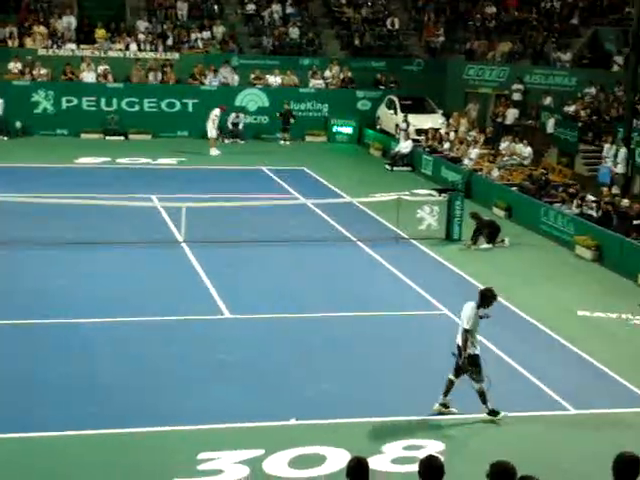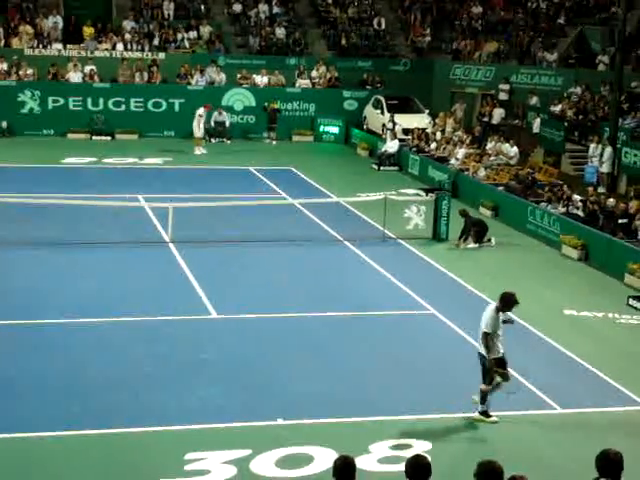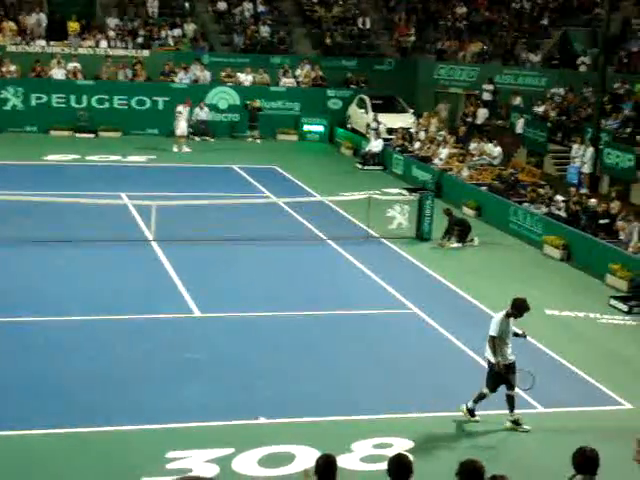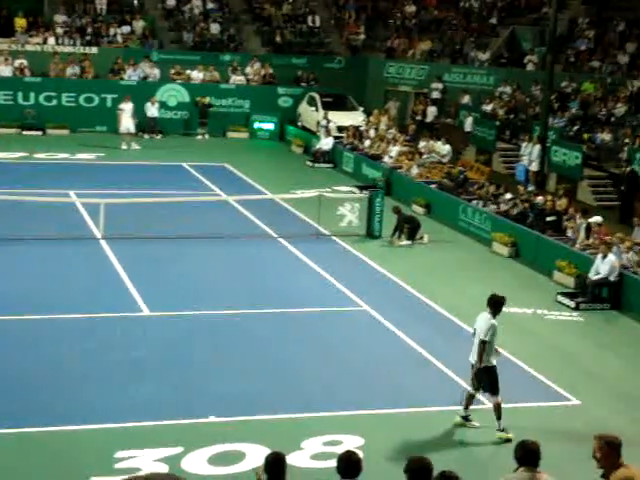
dt=0.4s
person 1, frame 1
left shoulder: (470, 305)
right shoulder: (472, 314)
right elbow: (465, 335)
left wrist: (480, 317)
right wrist: (465, 355)
left hip: (462, 346)
right hip: (469, 350)
left knee: (455, 375)
right knee: (478, 380)
left ankle: (442, 404)
right ankle: (489, 411)
person 1, frame 2
left shoulder: (494, 307)
right shoulder: (491, 315)
right elbow: (484, 337)
left wrist: (506, 320)
right wrist: (490, 358)
left hip: (498, 351)
right hip: (489, 354)
left knee: (504, 377)
right knee: (488, 382)
left ankle: (481, 398)
right ankle: (482, 411)
person 1, frame 3
left shoulder: (509, 318)
right shoulder: (499, 320)
right elbow: (490, 340)
left wrist: (519, 333)
right wrist: (497, 360)
left hip: (509, 359)
right hip: (498, 361)
left knee: (511, 389)
right knee: (491, 389)
left ankle: (513, 419)
right ankle: (469, 407)
person 1, frame 4
left shoulder: (482, 316)
right shoulder: (492, 324)
right elbow: (481, 345)
right wrist: (478, 366)
left hip: (476, 360)
right hip: (485, 363)
left knee: (475, 388)
right knee: (495, 395)
left ankle: (463, 416)
right ankle: (500, 429)
